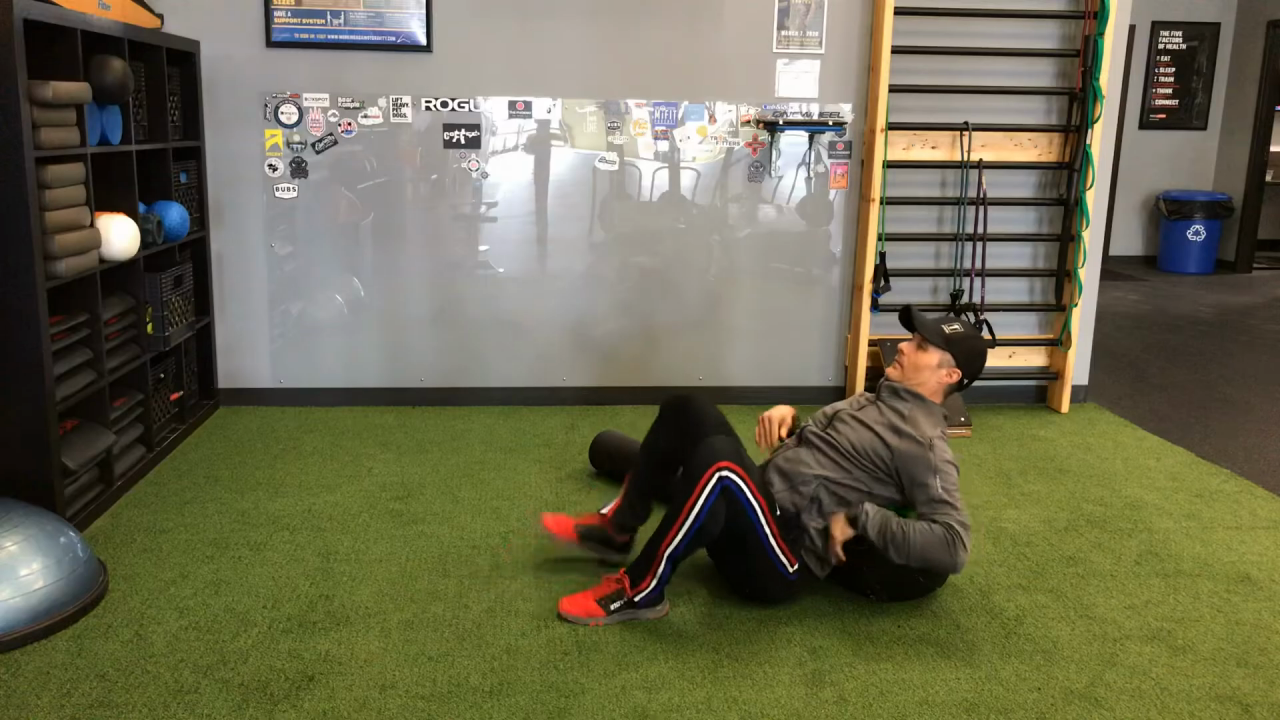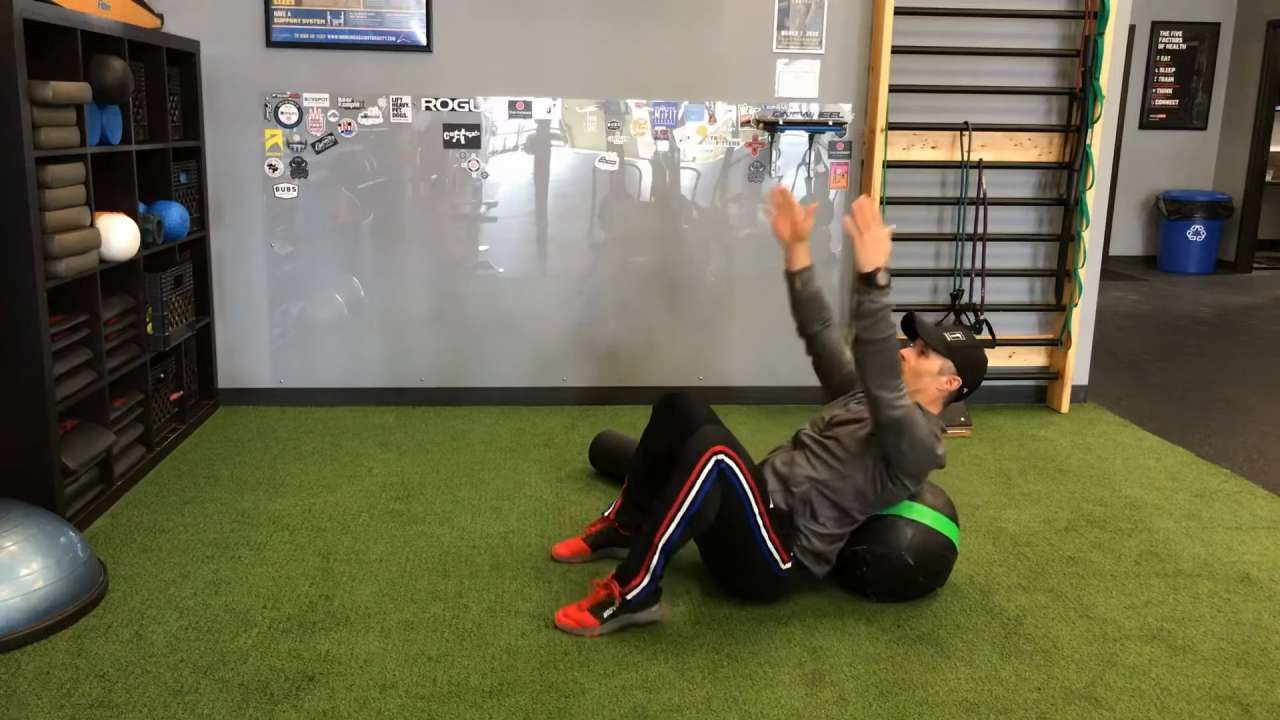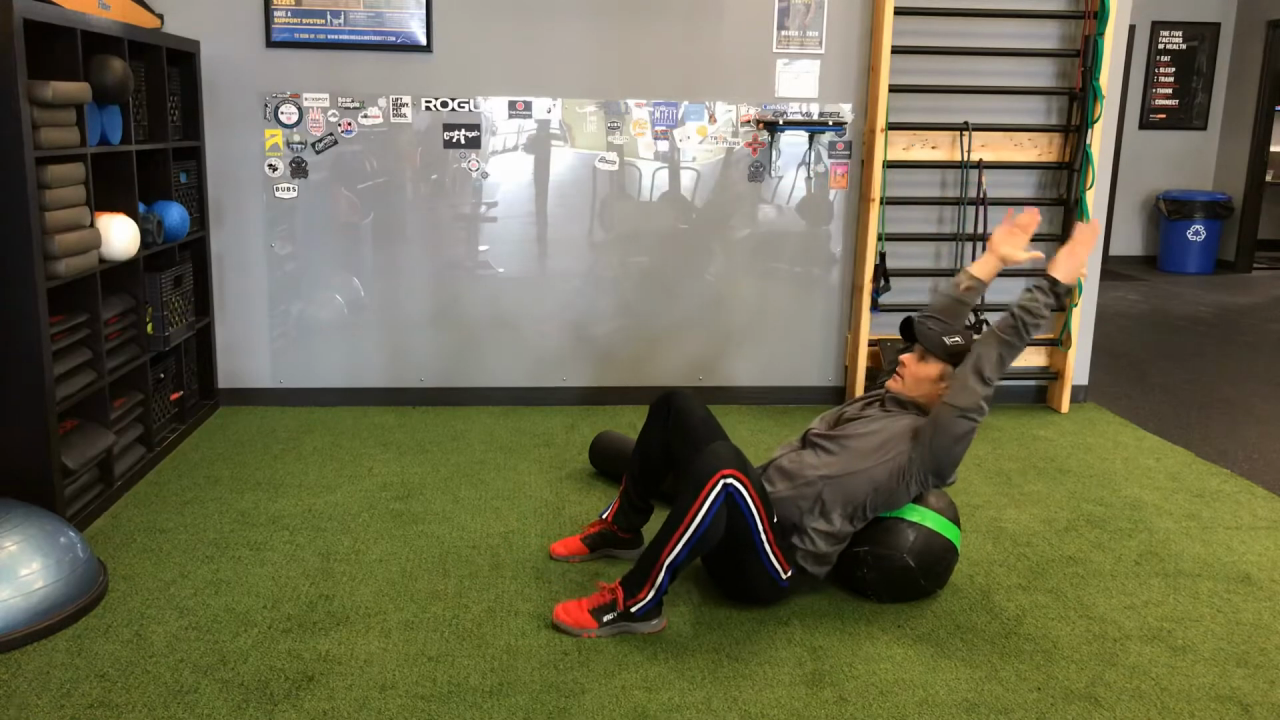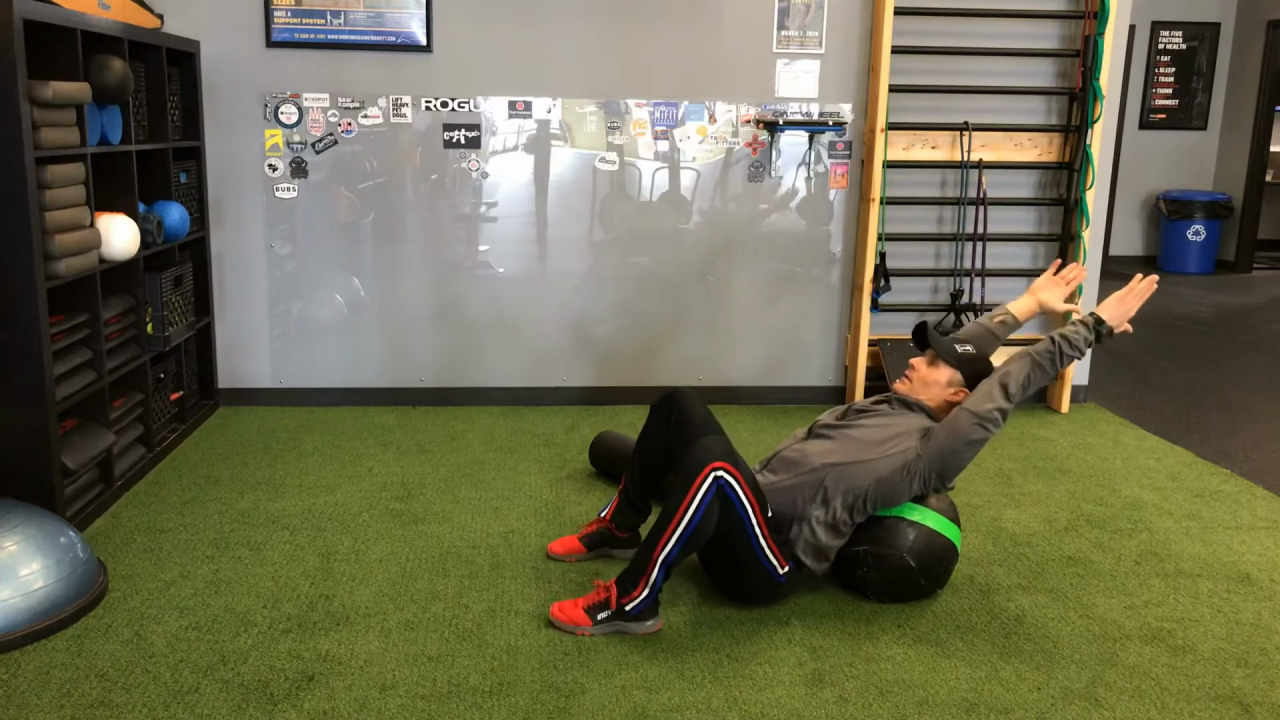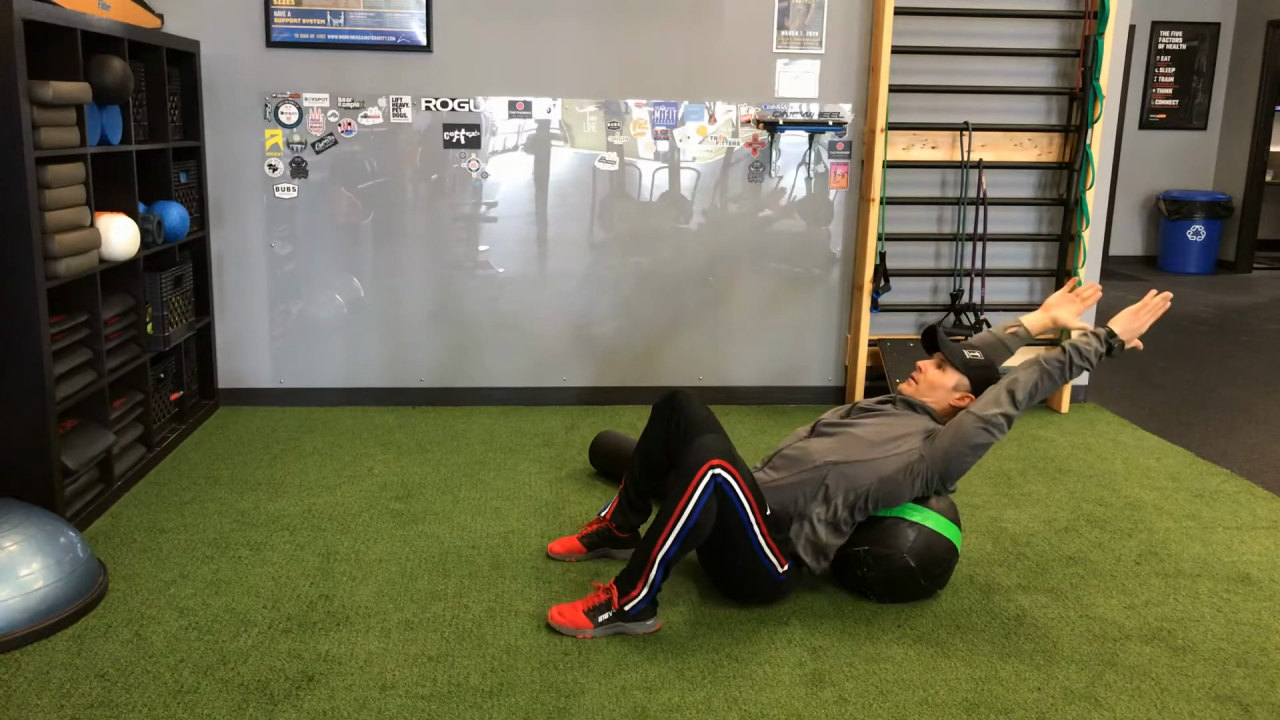
dt=0.7s
person 1, frame 1
left shoulder: (924, 446)
right shoulder: (879, 401)
left elbow: (952, 549)
left wrist: (861, 518)
right wrist: (787, 416)
left hip: (776, 558)
right hip: (751, 510)
left knee: (718, 456)
right knee: (687, 410)
left ankle: (640, 590)
right ankle: (616, 529)
person 1, frame 2
left shoulder: (917, 444)
right shoulder: (864, 394)
left elbow: (887, 383)
right elbow: (819, 334)
left wrist: (872, 275)
right wrist: (797, 250)
left hip: (768, 558)
right hip: (750, 513)
left knee: (710, 450)
right knee: (681, 407)
left ankle: (632, 593)
right ankle: (623, 530)
person 1, frame 3
left shoulder: (928, 448)
right shoulder: (885, 401)
left elbow: (984, 366)
right elbow: (934, 332)
left wrist: (1055, 284)
right wrist: (990, 262)
left hip: (765, 564)
right hip: (743, 513)
left knee: (719, 469)
right knee: (676, 406)
left ankle: (635, 605)
right ankle: (621, 530)
person 1, frame 4
left shoulder: (934, 447)
right shoulder: (890, 406)
left elbow: (1007, 386)
right elbow: (955, 351)
left wrist: (1094, 325)
right wrist: (1026, 306)
left hip: (767, 559)
right hip: (744, 514)
left knee: (711, 464)
right knee: (678, 406)
left ankle: (630, 603)
right ankle: (619, 529)
person 1, frame 5
left shoulder: (935, 450)
right shoulder: (891, 408)
left elbow: (1013, 393)
right elbow: (965, 356)
left wrist: (1103, 338)
right wrist: (1038, 321)
left hip: (765, 557)
right hip: (742, 511)
left knee: (708, 460)
right knee: (679, 406)
left ankle: (628, 604)
right ankle: (617, 530)
